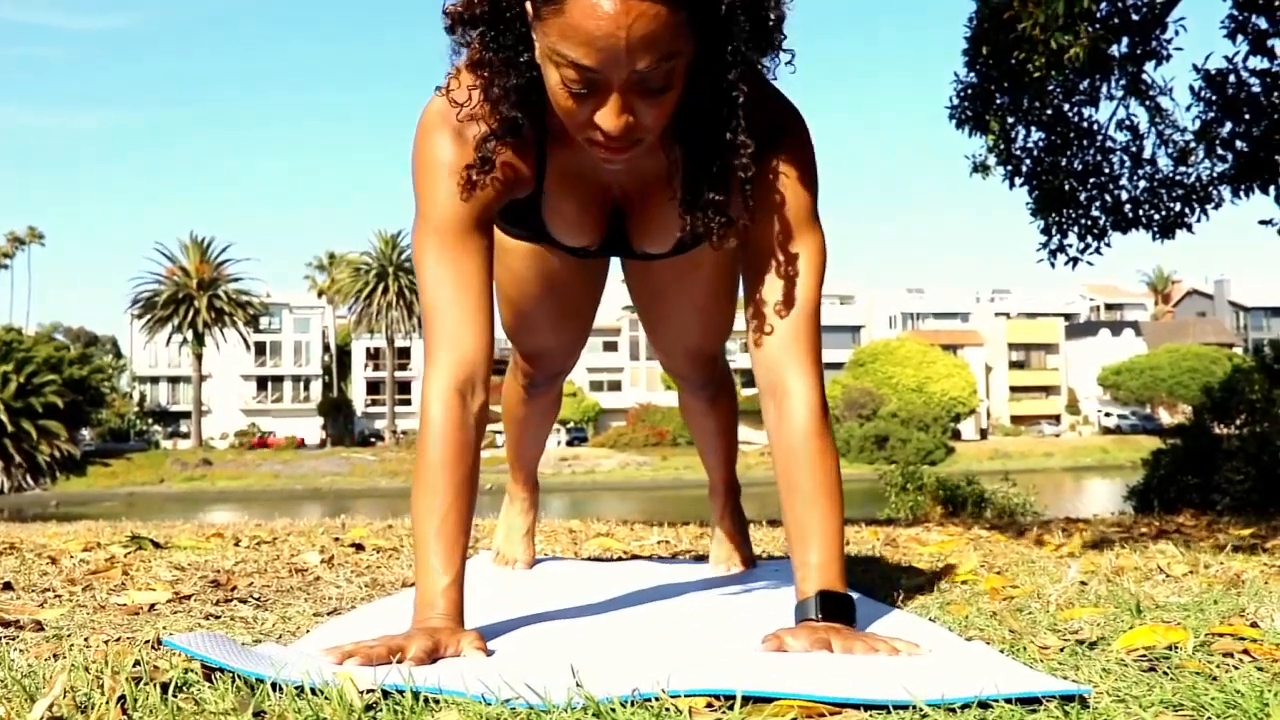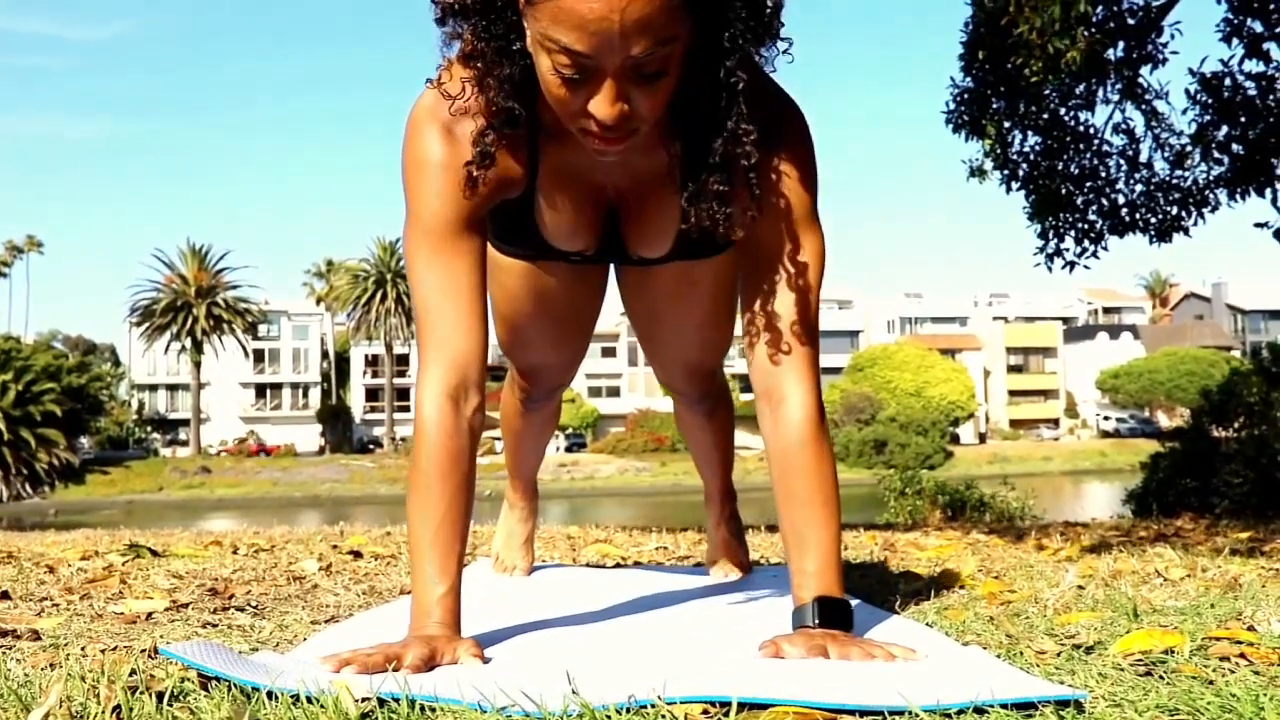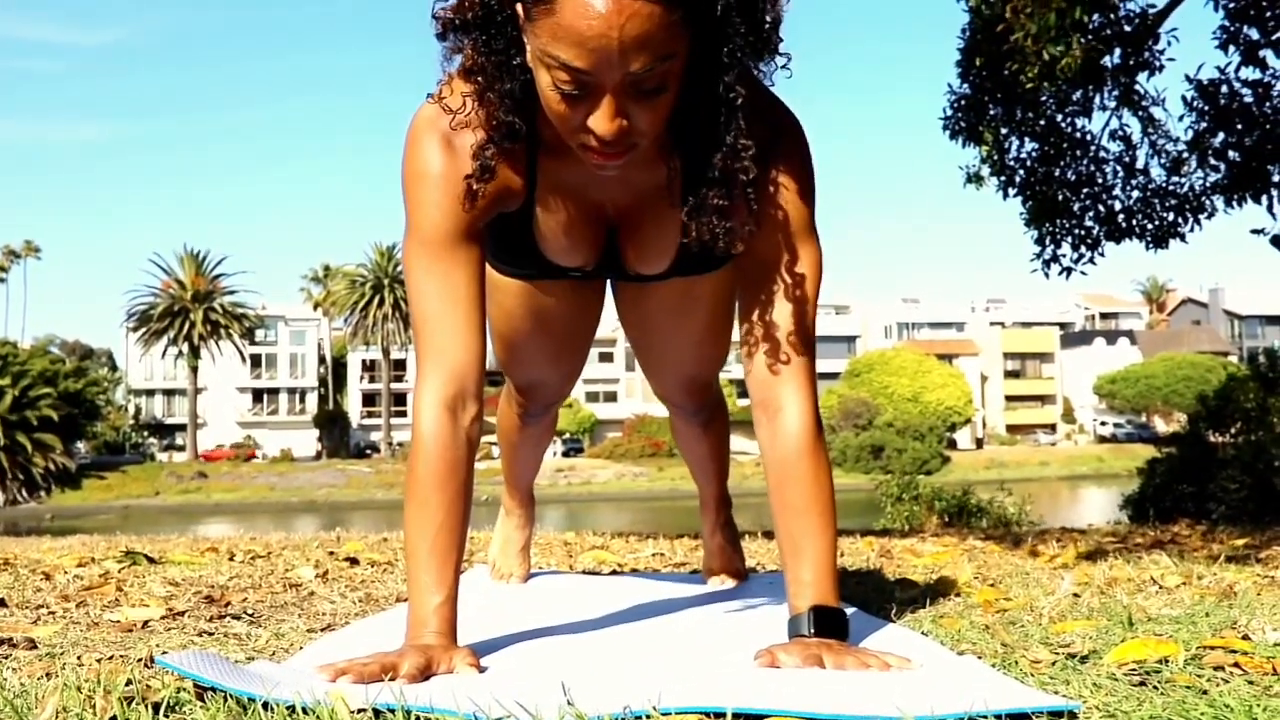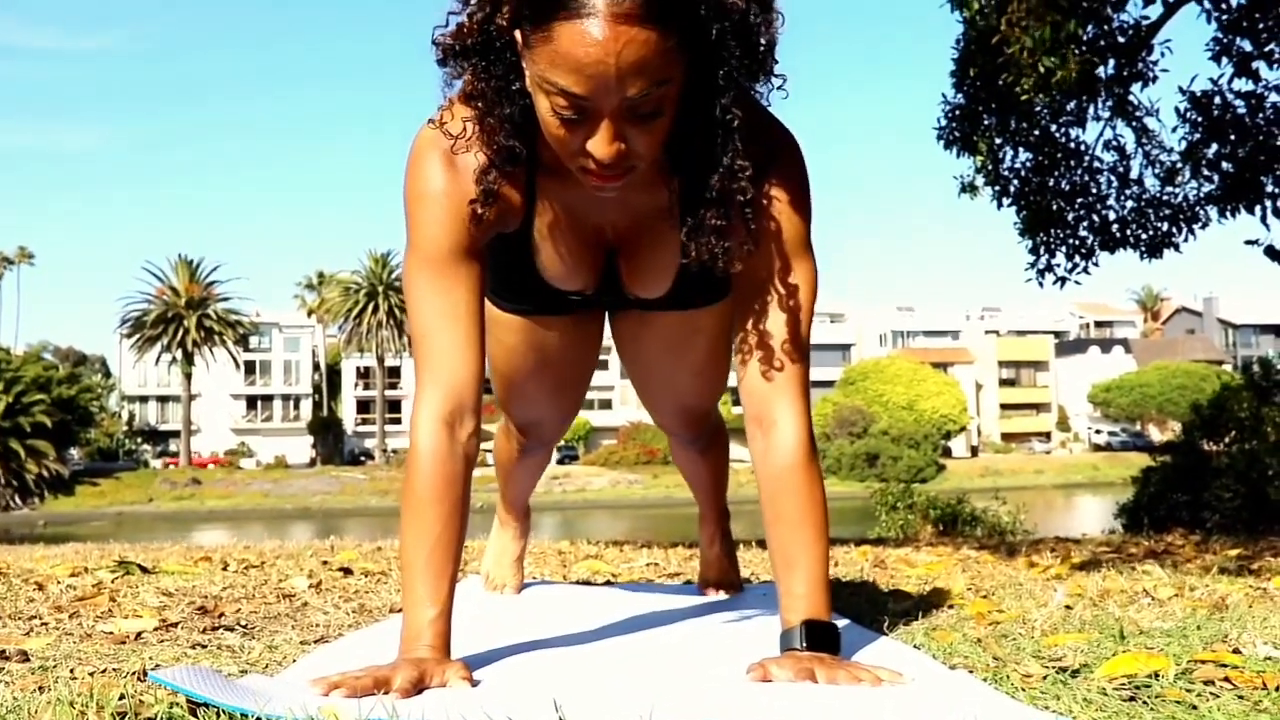
dt=0.4s
person 1, frame 1
left shoulder: (759, 131)
right shoulder: (468, 120)
left elbow: (791, 380)
right elbow: (456, 380)
left wrist: (825, 607)
right wrist: (437, 615)
left hip: (688, 221)
right hip: (545, 220)
right knee: (542, 360)
left ankle: (726, 505)
right ankle: (521, 498)
person 1, frame 2
left shoulder: (758, 126)
right shoulder: (458, 118)
left elbow: (787, 383)
right elbow: (449, 386)
left wrist: (821, 613)
right wrist: (433, 623)
left hip: (687, 229)
right hip: (537, 228)
right knee: (539, 375)
left ankle: (722, 512)
right ankle: (519, 504)
person 1, frame 3
left shoulder: (757, 138)
right shoulder: (457, 133)
left elbow: (785, 395)
right elbow: (447, 397)
left wrist: (817, 623)
right wrist: (429, 632)
left hip: (684, 248)
right hip: (536, 248)
right knee: (536, 388)
left ankle: (717, 520)
right ankle: (516, 511)
person 1, frame 4
left shoulder: (755, 158)
right shoulder: (460, 154)
left elbow: (778, 413)
right elbow: (444, 411)
left wrist: (809, 637)
right wrist: (423, 647)
left hip: (683, 280)
right hip: (540, 281)
left ankle: (715, 532)
right ankle: (510, 520)
